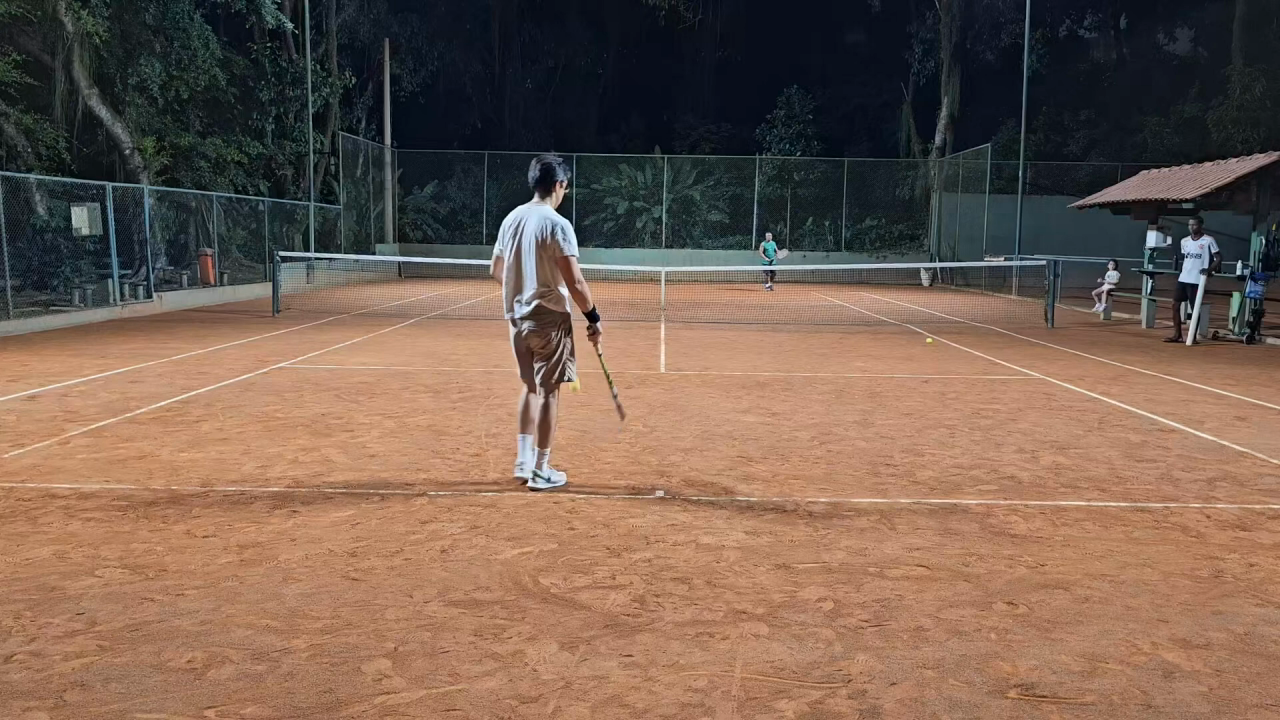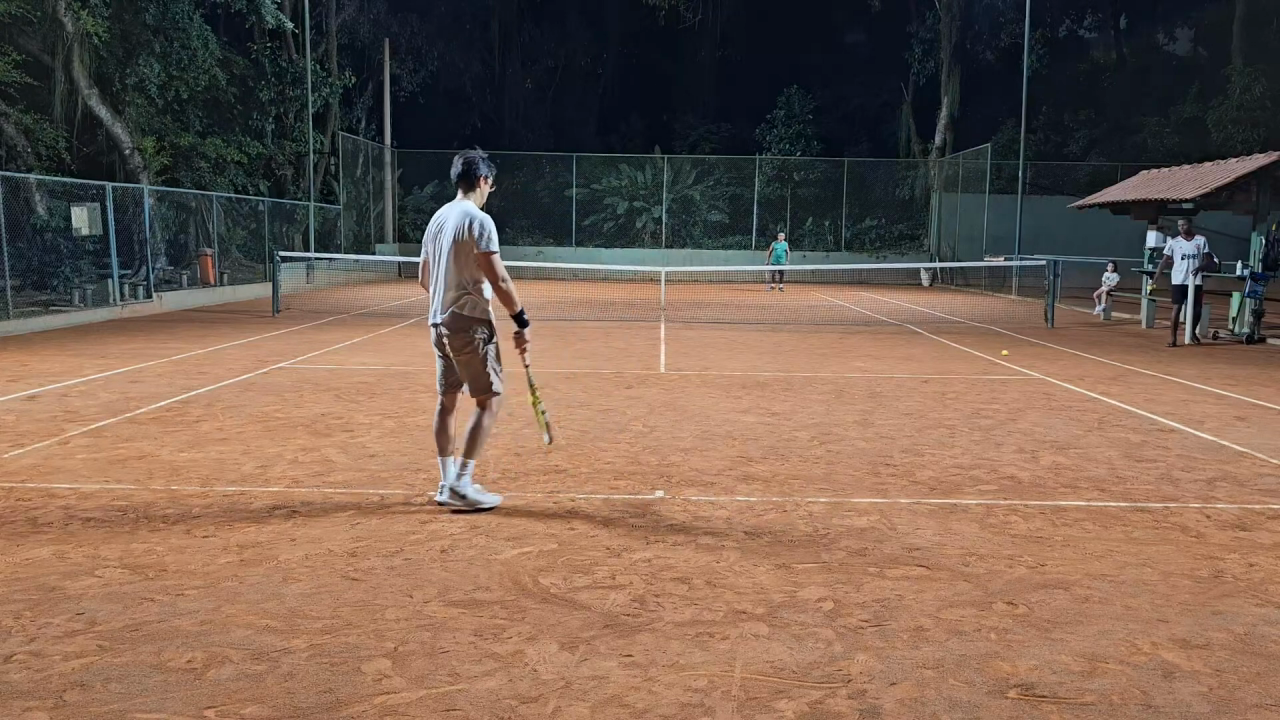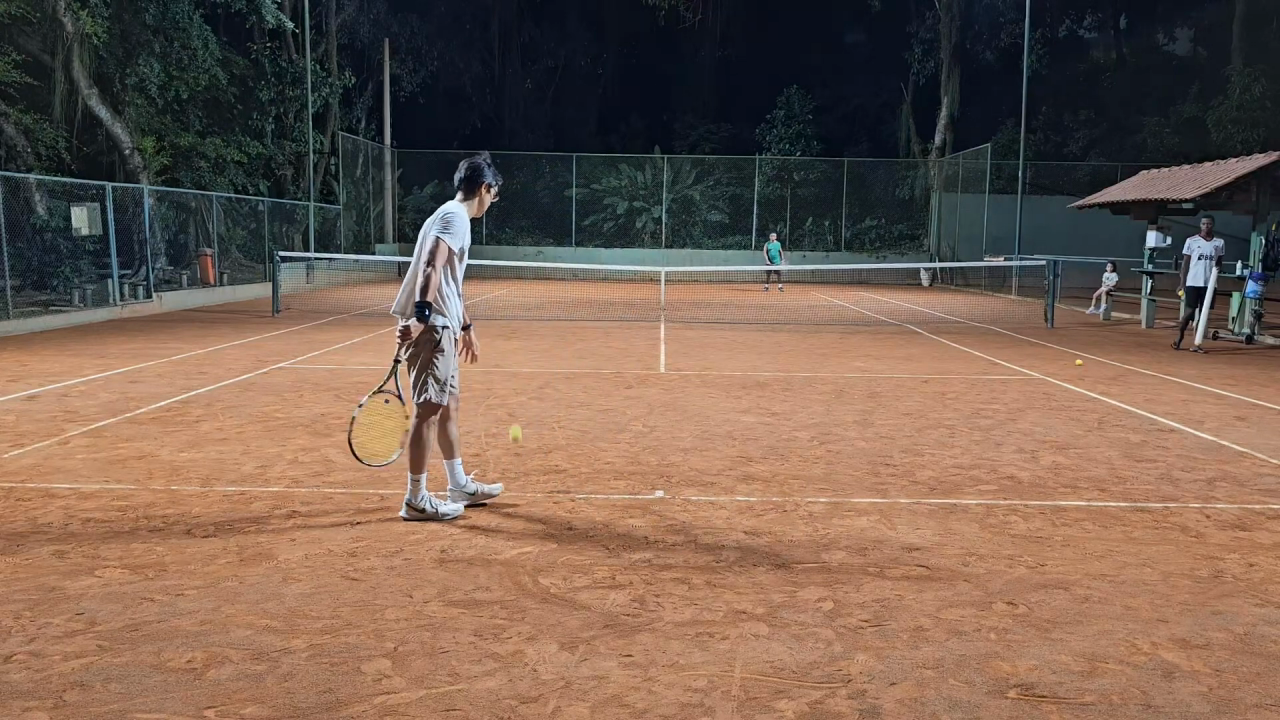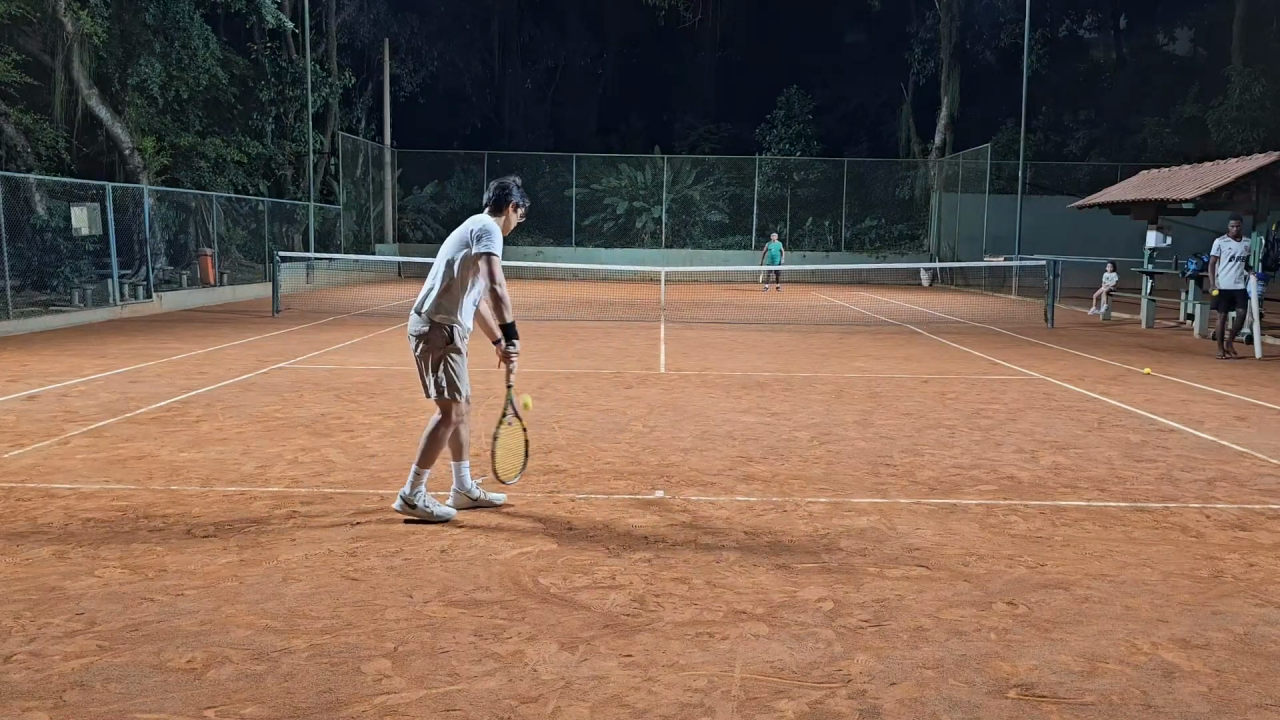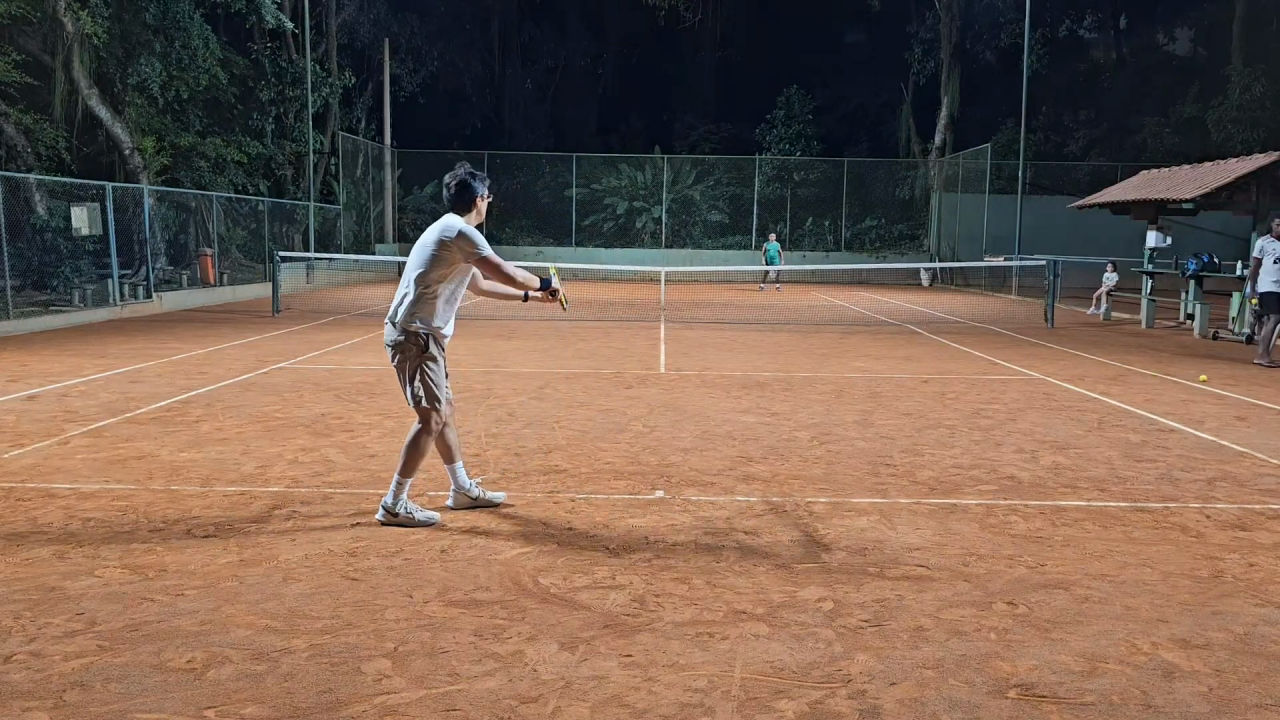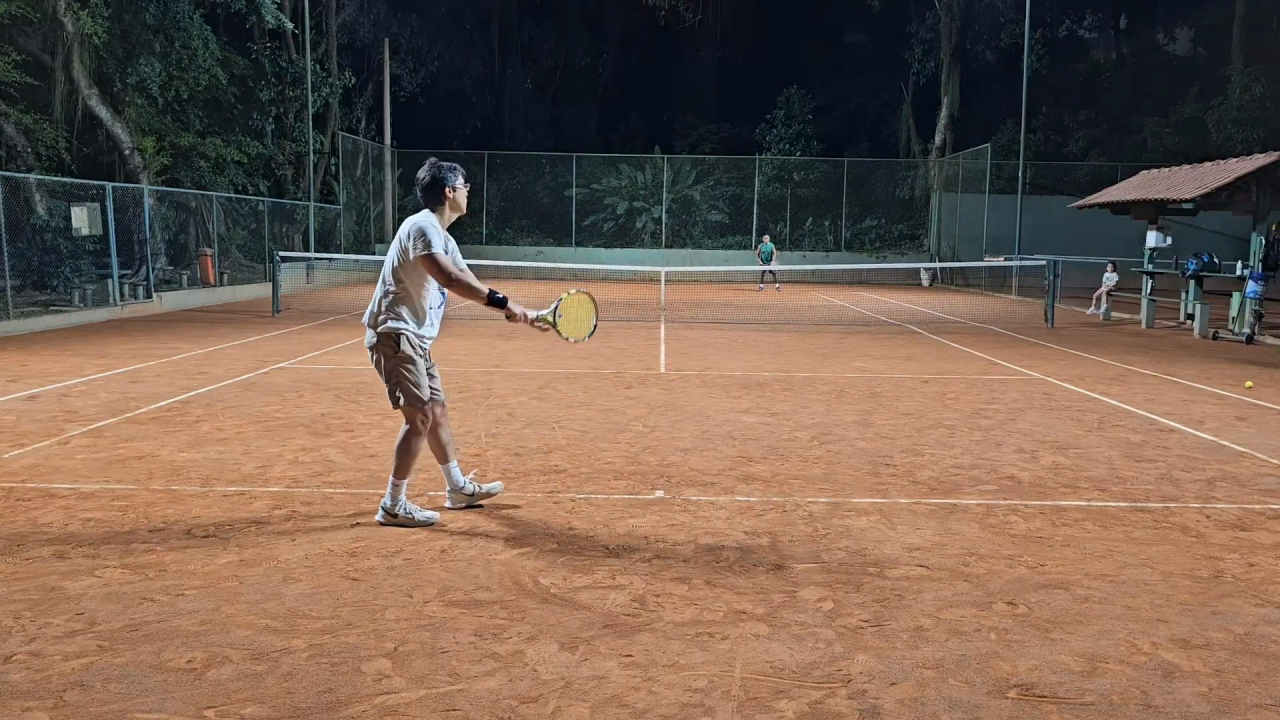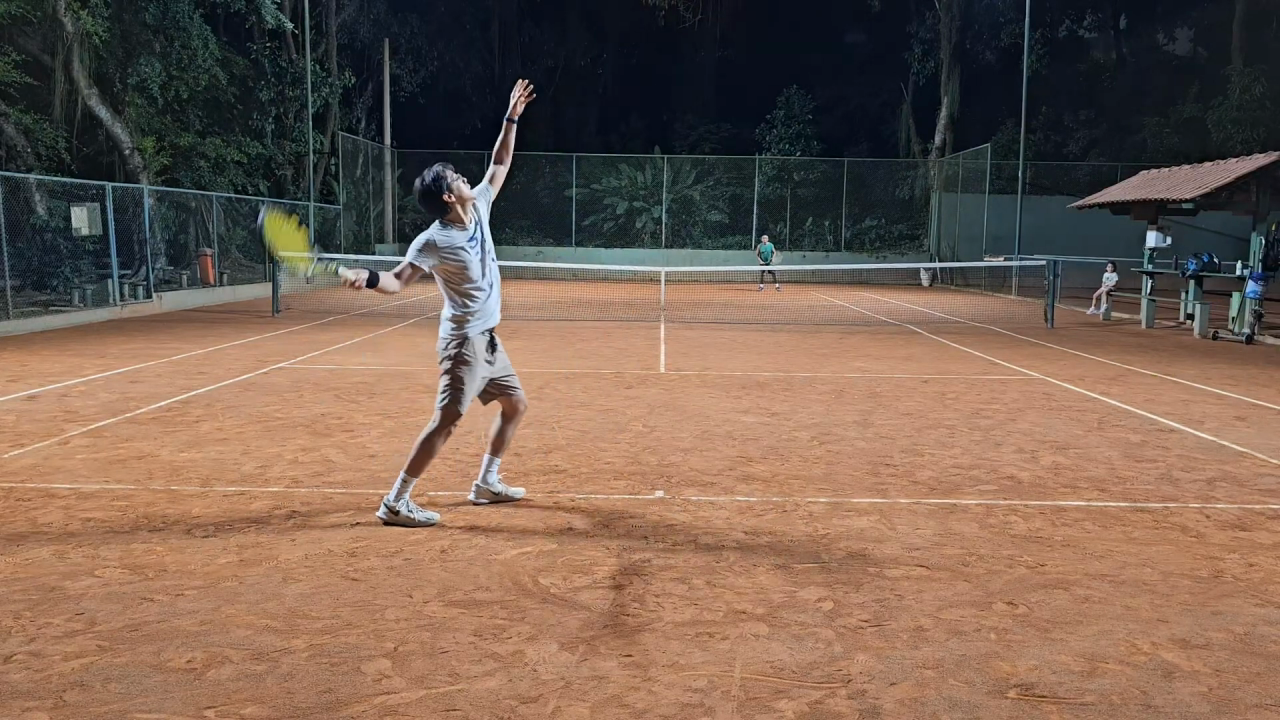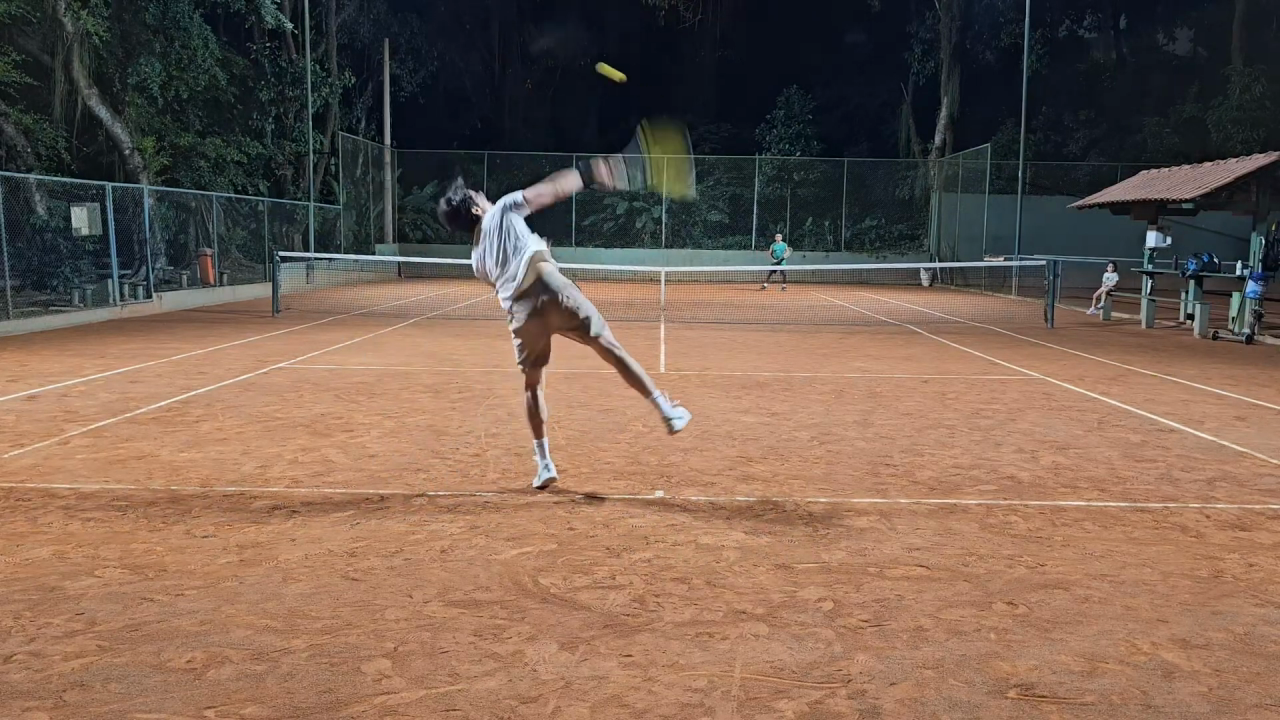
dt=0.7s
person 1, frame 1
left shoulder: (511, 220)
right shoulder: (558, 225)
left elbow: (497, 271)
right elbow: (574, 281)
right wrist: (593, 319)
left hip: (518, 319)
right hip: (550, 319)
left knee: (530, 389)
right knee: (548, 393)
left ankle: (524, 459)
right ankle: (541, 470)
person 1, frame 2
left shoulder: (437, 219)
right shoulder: (479, 220)
left elbow: (425, 279)
right elbow: (499, 280)
right wrist: (522, 322)
left hip: (440, 323)
right hip: (470, 323)
left knee: (447, 402)
right knee: (488, 401)
left ankle: (450, 483)
right ankle: (461, 484)
person 1, frame 3
left shoulder: (451, 215)
right shoulder: (454, 216)
right elbow: (430, 268)
left wrist: (466, 330)
right wrist: (420, 315)
left hip: (440, 327)
right hip: (430, 326)
left knee: (448, 405)
right knee: (429, 410)
left ankle: (460, 486)
right ankle: (416, 500)
person 1, frame 4
left shoulder: (475, 228)
right shoulder: (487, 228)
left elbow: (477, 298)
right elbow: (495, 287)
left wrist: (499, 341)
right wrist: (511, 337)
left hip: (440, 325)
right hip: (439, 327)
left knee: (459, 407)
right knee: (450, 410)
left ankle: (463, 489)
right ankle: (413, 495)
person 1, frame 5
left shoulder: (449, 230)
right shoulder: (460, 232)
left elbow: (479, 285)
right elbow: (508, 274)
left wrist: (529, 295)
right wrist: (546, 285)
left hip: (422, 334)
right hip: (416, 334)
left knee: (444, 412)
right knee: (432, 417)
left ankle: (463, 489)
right ankle: (394, 505)
person 1, frame 6
left shoulder: (443, 239)
right shoulder: (421, 227)
left elbow: (471, 286)
right elbow: (451, 281)
left wrist: (515, 311)
right wrist: (504, 303)
left hip: (414, 337)
right hip: (394, 334)
left knee: (437, 411)
right knee: (419, 417)
left ankle: (458, 488)
right ankle: (393, 505)
person 1, frame 7
left shoulder: (477, 208)
right shoulder: (432, 241)
left elbow: (501, 166)
right elbow: (394, 283)
left wrist: (512, 117)
right wrist: (368, 279)
left hip: (488, 336)
right hip: (464, 340)
left knee: (516, 405)
right knee: (447, 420)
left ankle: (486, 482)
right ankle: (396, 501)
person 1, frame 8
left shoulder: (479, 259)
right shoulder: (502, 210)
right elbow: (555, 188)
right wrist: (589, 175)
left hip: (521, 313)
right hip: (550, 292)
left knee: (533, 386)
right knee: (612, 349)
left ankle: (544, 465)
right ankle: (667, 410)
